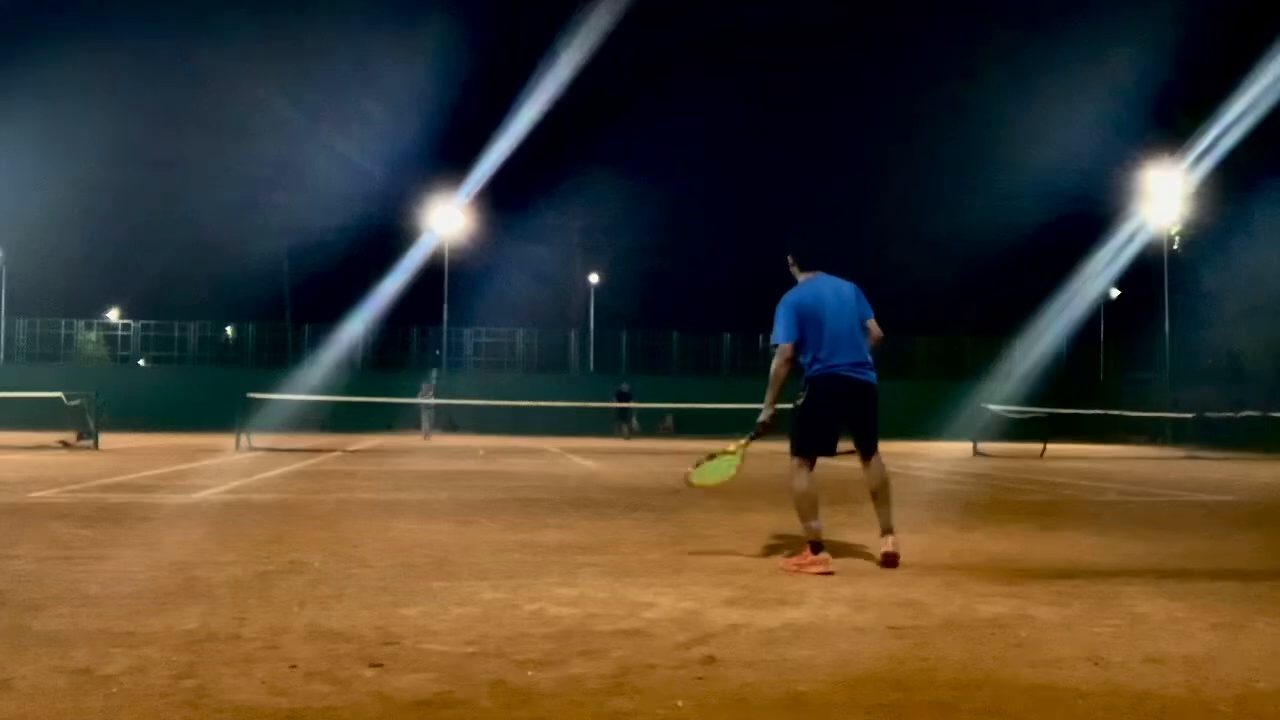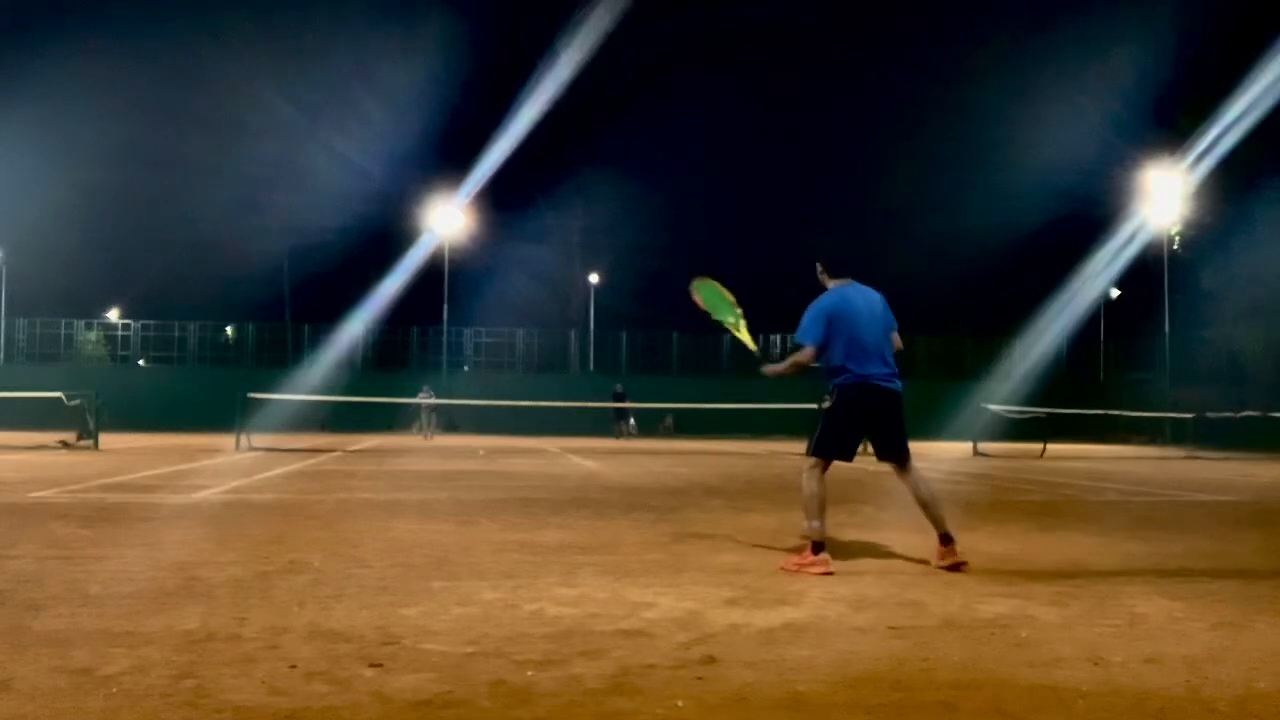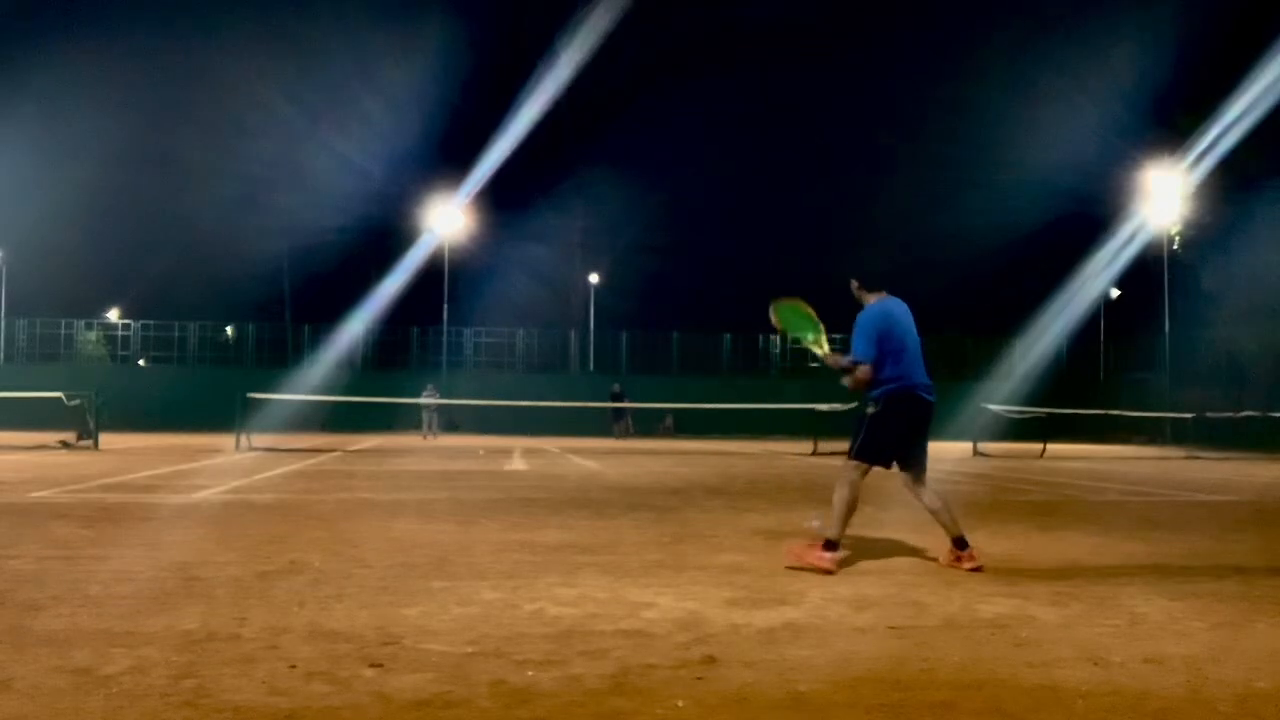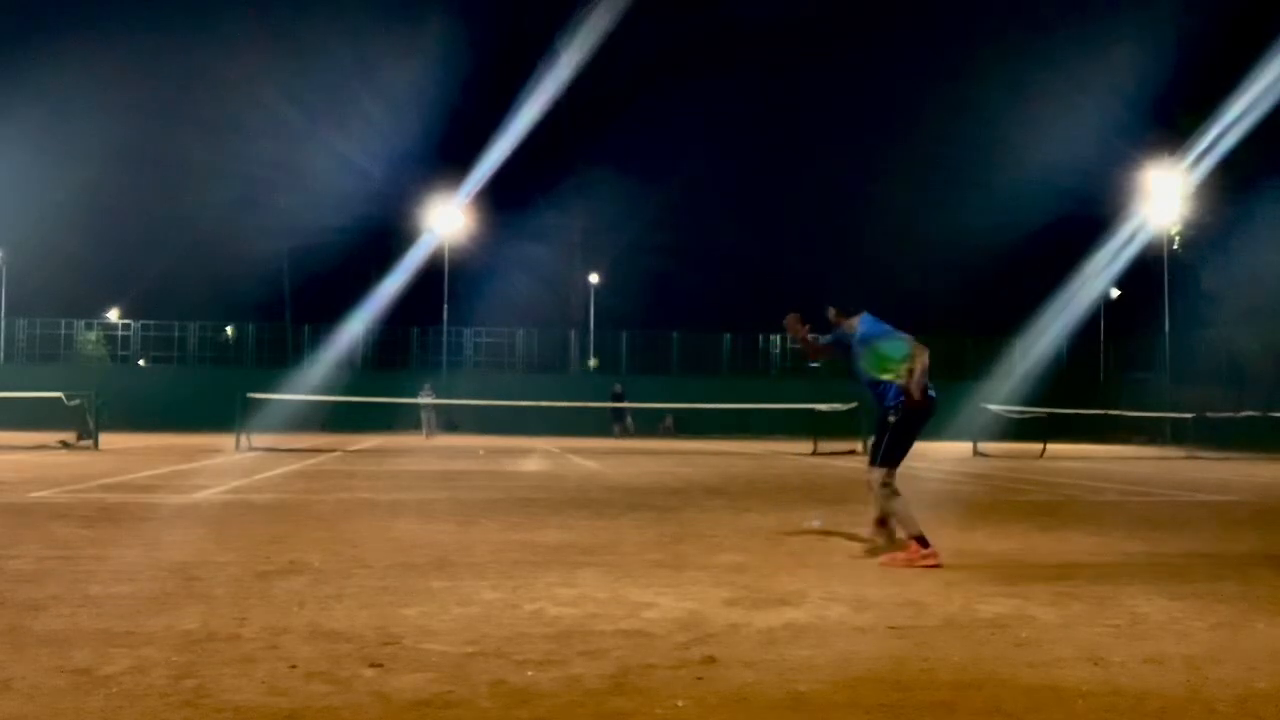
dt=0.4s
person 1, frame 1
left shoulder: (792, 300)
right shoulder: (849, 289)
left elbow: (784, 356)
right elbow: (875, 334)
left wrist: (768, 407)
left hip: (823, 385)
right hip: (863, 383)
left knee: (801, 465)
right knee: (870, 456)
left ankle: (815, 552)
right ankle: (888, 537)
person 1, frame 2
left shoulder: (822, 306)
right shoulder: (876, 298)
left elbow: (806, 357)
right elbow: (896, 345)
left wrist: (777, 369)
left hip: (850, 393)
right hip: (888, 391)
left knee: (813, 468)
right knee: (904, 467)
left ankle: (816, 553)
right ankle: (947, 545)
person 1, frame 3
left shoulder: (869, 317)
right shoulder: (899, 307)
left elbow: (865, 374)
left wrist: (849, 382)
right wrist: (843, 362)
left hip: (891, 400)
right hip: (920, 400)
left knee: (852, 472)
right knee: (916, 480)
left ankle: (829, 549)
right ankle: (962, 550)
person 1, frame 4
left shoulder: (872, 332)
right shoulder: (846, 333)
left elbow: (920, 350)
right elbow: (816, 349)
left wrist: (917, 381)
right wrist: (800, 335)
left hip: (906, 404)
right hip: (897, 404)
left knee: (878, 478)
right knee: (880, 471)
left ankle: (922, 548)
right ankle: (883, 523)
